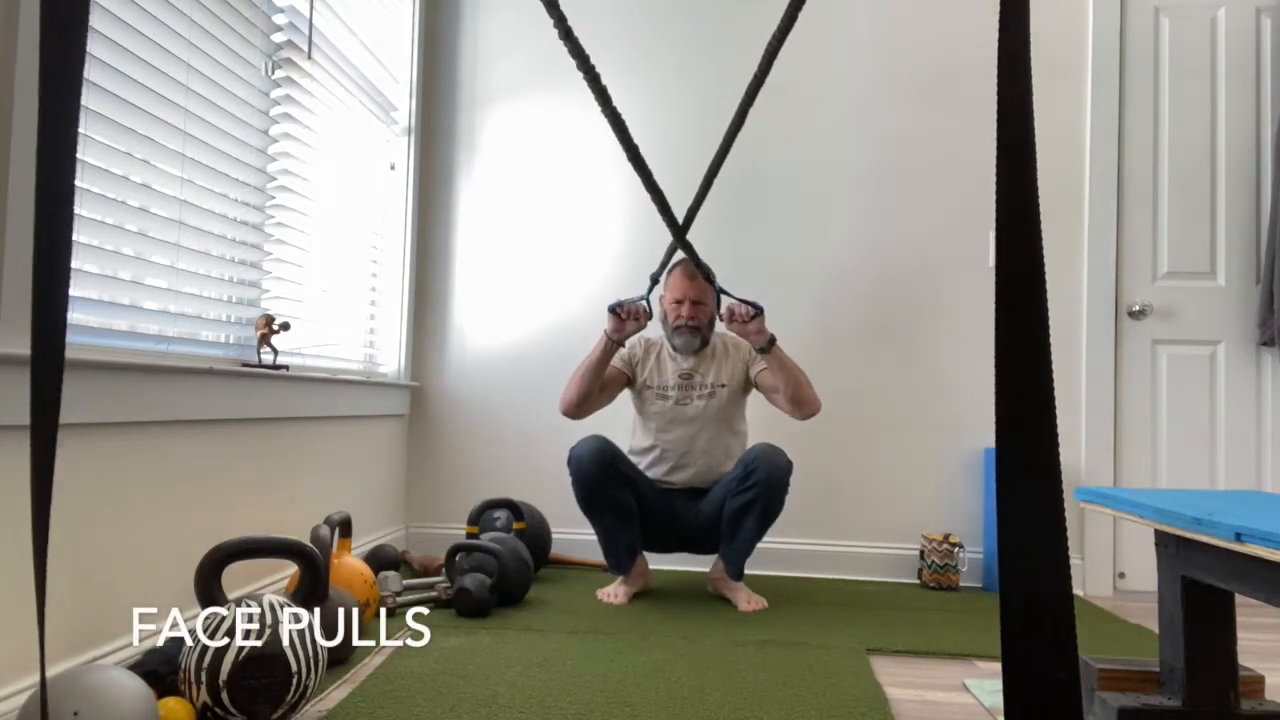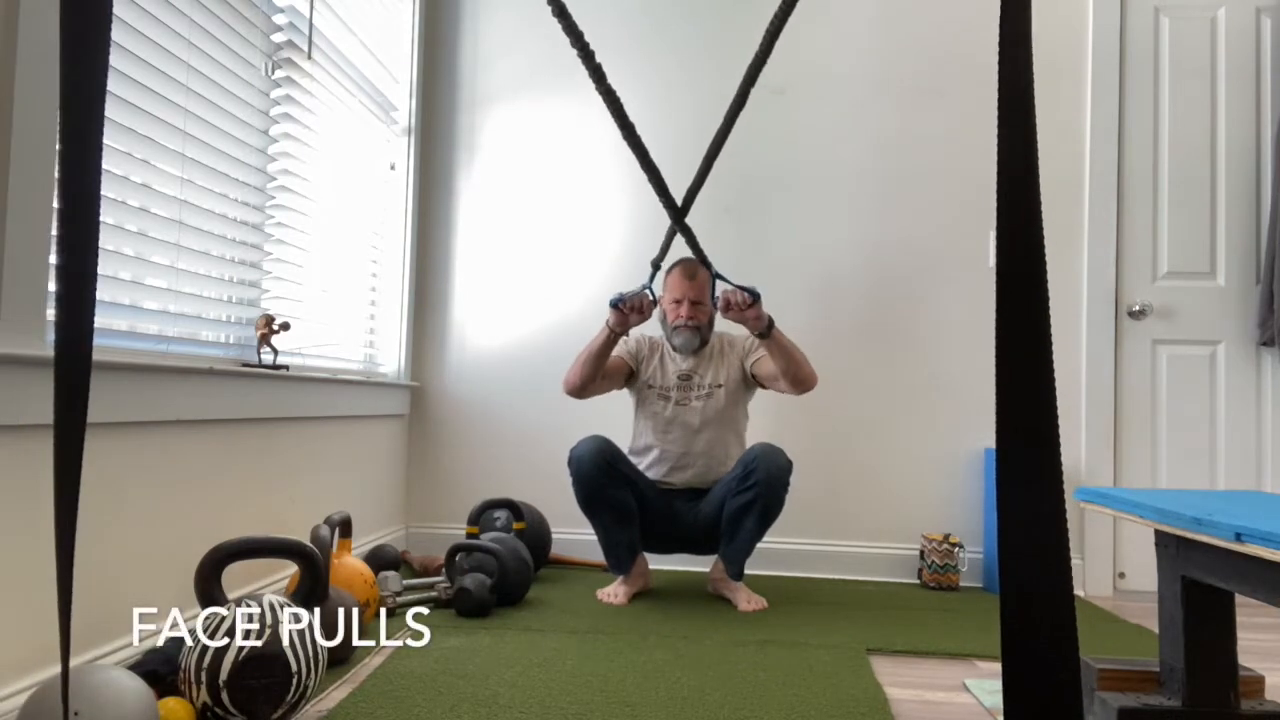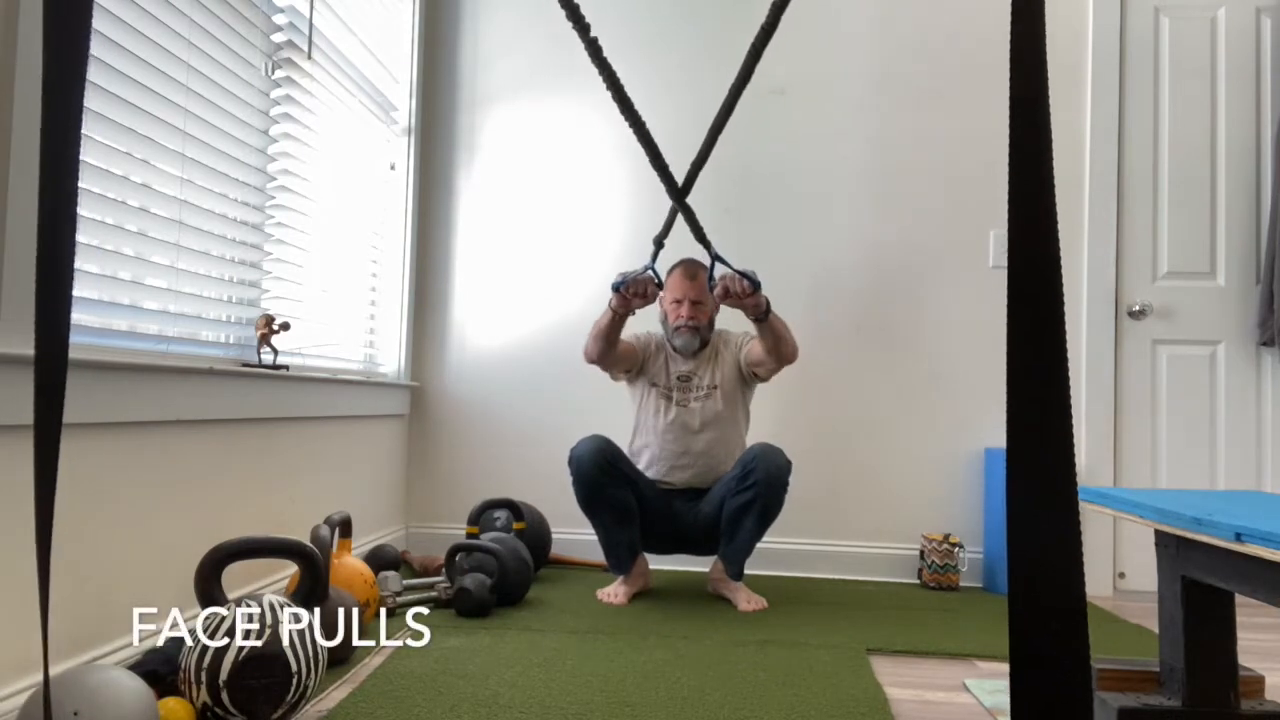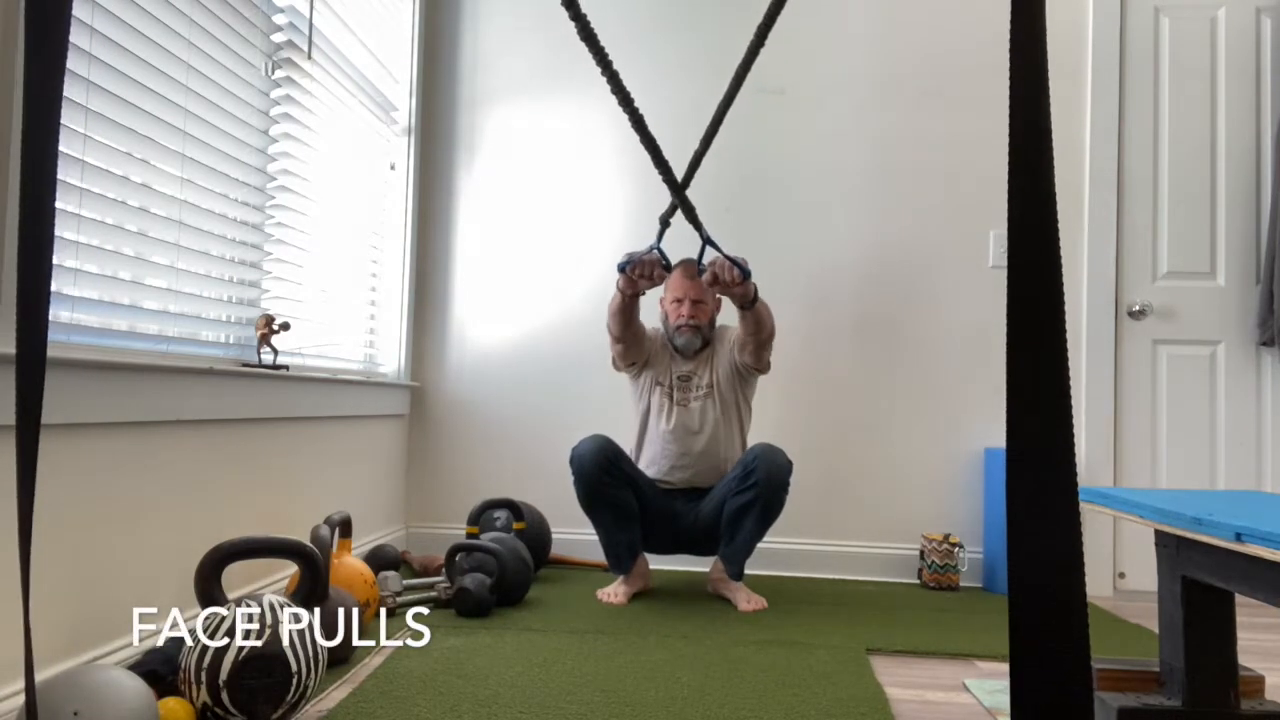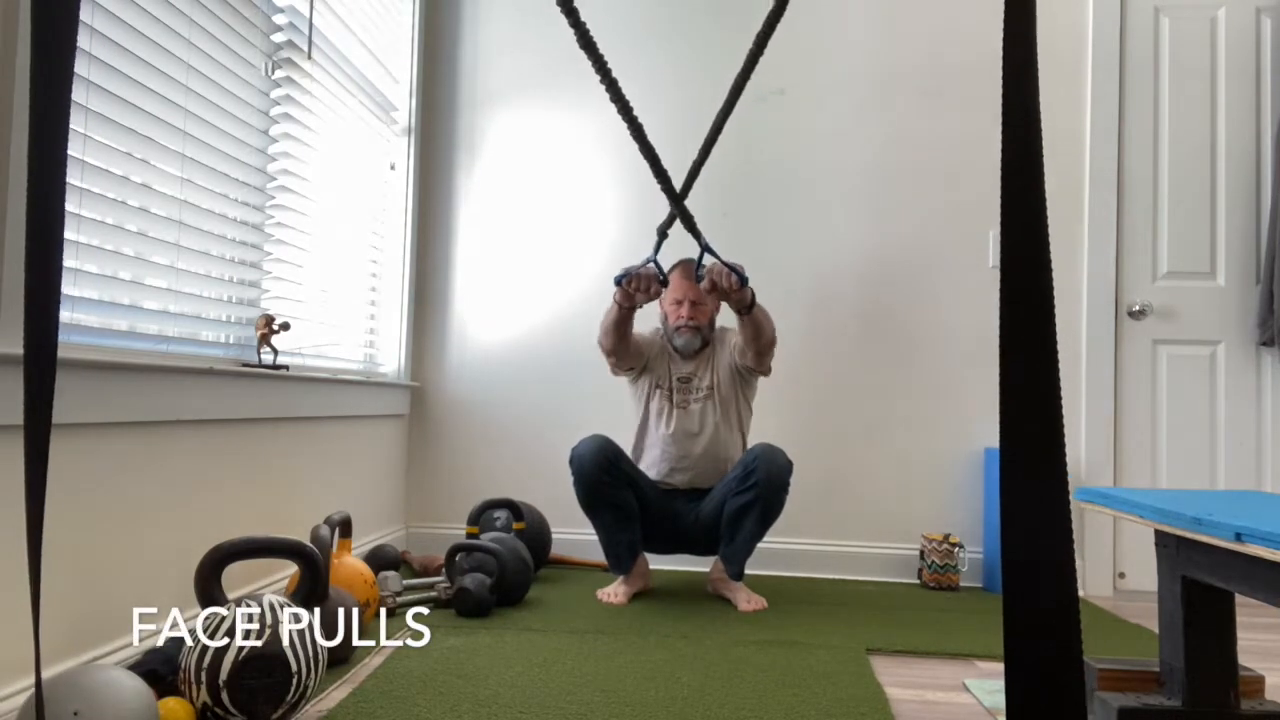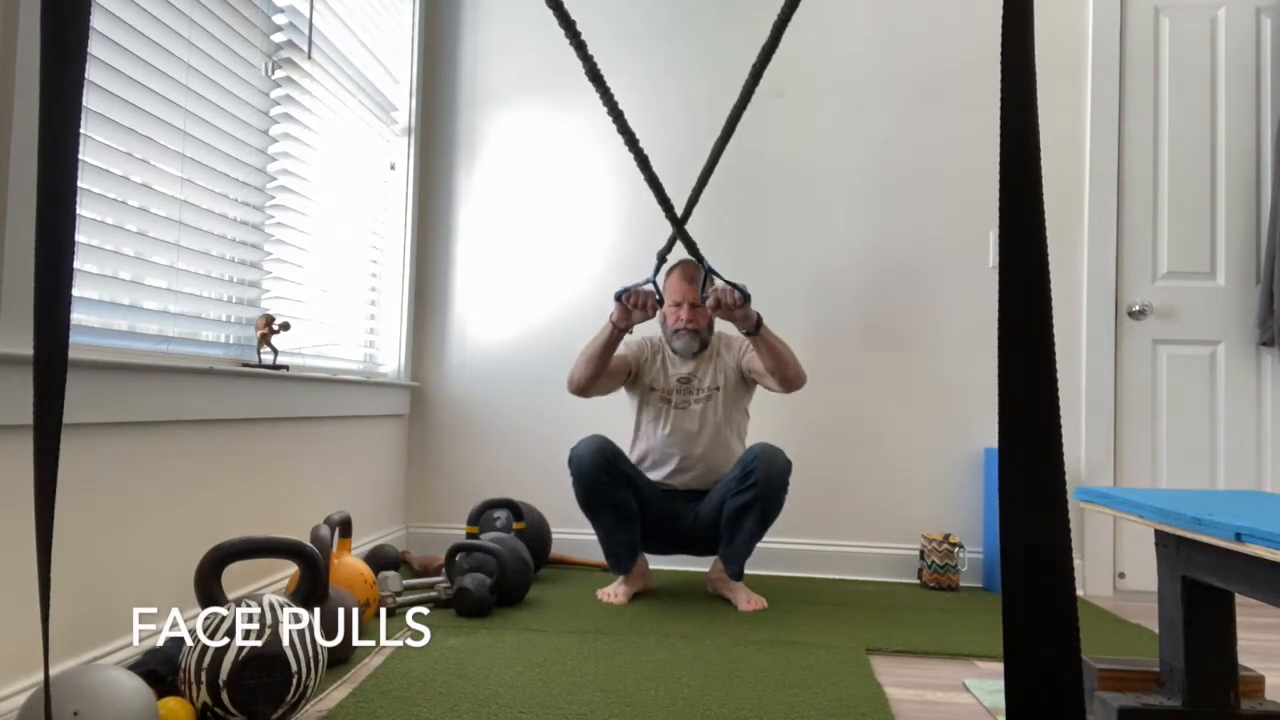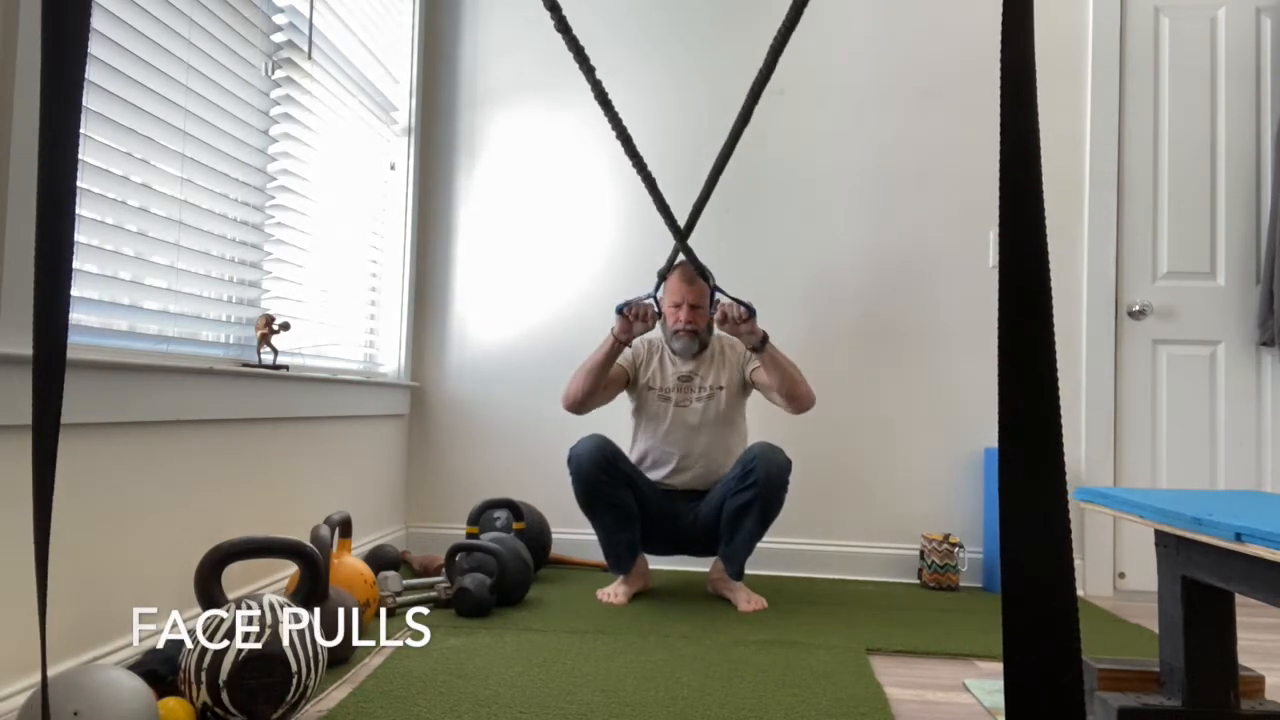
dt=0.3s
person 1, frame 1
left shoulder: (741, 353)
right shoulder: (638, 353)
left elbow: (806, 406)
right elbow: (572, 406)
left wrist: (763, 340)
right wrist: (612, 338)
left hip: (715, 509)
right hip: (651, 506)
left knee: (771, 460)
right knee: (588, 453)
left ankle: (728, 573)
right ankle: (630, 571)
person 1, frame 2
left shoulder: (739, 351)
right shoulder: (640, 351)
left elbow: (803, 382)
right elbow: (575, 386)
left wrist: (762, 326)
right wrist: (614, 328)
left hip: (715, 510)
right hip: (650, 508)
left knee: (771, 461)
right knee: (589, 454)
left ankle: (728, 574)
right ankle: (630, 571)
person 1, frame 3
left shoulder: (736, 351)
right shoulder: (642, 352)
left elbow: (784, 353)
right elbow: (596, 352)
left wrist: (758, 308)
right wrist: (619, 308)
left hip: (715, 510)
right hip: (649, 508)
left knee: (769, 460)
right knee: (589, 453)
left ankle: (727, 573)
right ankle: (630, 570)
person 1, frame 4
left shoulder: (735, 350)
right shoulder: (645, 350)
left elbow: (762, 333)
right elbow: (619, 328)
left wrist: (746, 296)
right wrist: (627, 289)
left hip: (715, 511)
right hip: (652, 508)
left knee: (770, 461)
right knee: (590, 452)
left ankle: (727, 573)
right ankle: (630, 571)
person 1, frame 5
left shoulder: (734, 350)
right shoulder: (648, 350)
left elbow: (763, 341)
right elbow: (612, 343)
left wrist: (743, 302)
right wrist: (623, 302)
left hip: (716, 511)
right hip: (652, 509)
left knee: (770, 461)
right knee: (590, 453)
left ankle: (727, 573)
right ankle: (630, 570)
person 1, frame 6
left shoulder: (736, 353)
right shoulder: (642, 352)
left elbow: (791, 379)
right elbow: (579, 383)
left wrist: (750, 323)
right wrist: (618, 323)
left hip: (715, 512)
right hip: (651, 509)
left knee: (770, 461)
right knee: (589, 454)
left ankle: (727, 573)
right ankle: (630, 570)
person 1, frame 7
left shoulder: (737, 355)
right shoulder: (640, 354)
left elbow: (801, 401)
right elbow: (574, 401)
left wrist: (756, 339)
right wrist: (618, 338)
left hip: (714, 512)
right hip: (650, 509)
left knee: (769, 460)
right knee: (588, 453)
left ankle: (727, 574)
right ankle: (631, 571)
